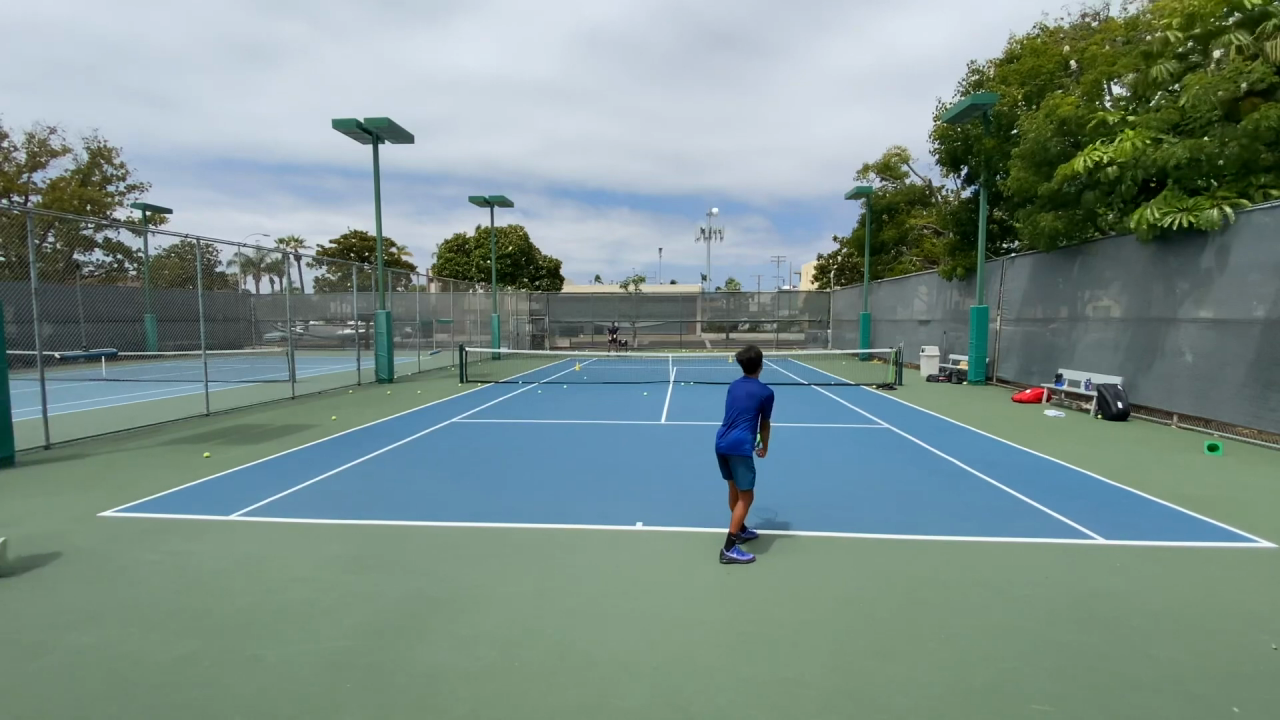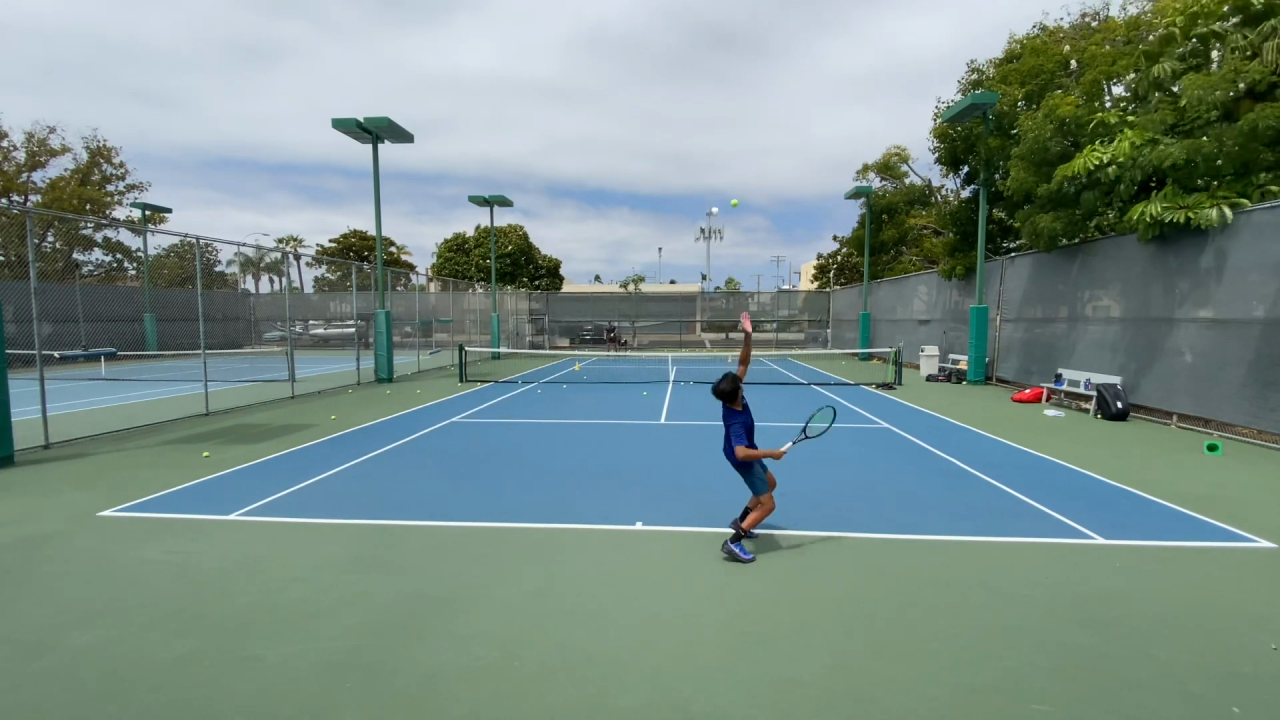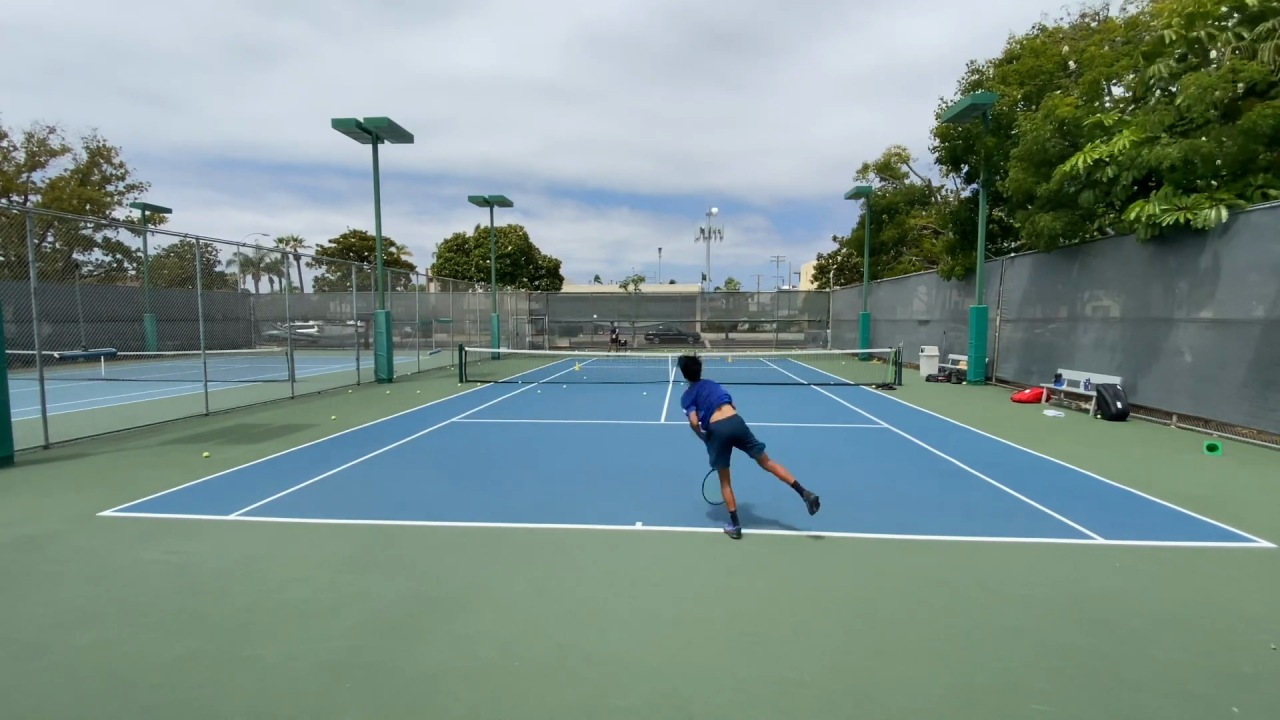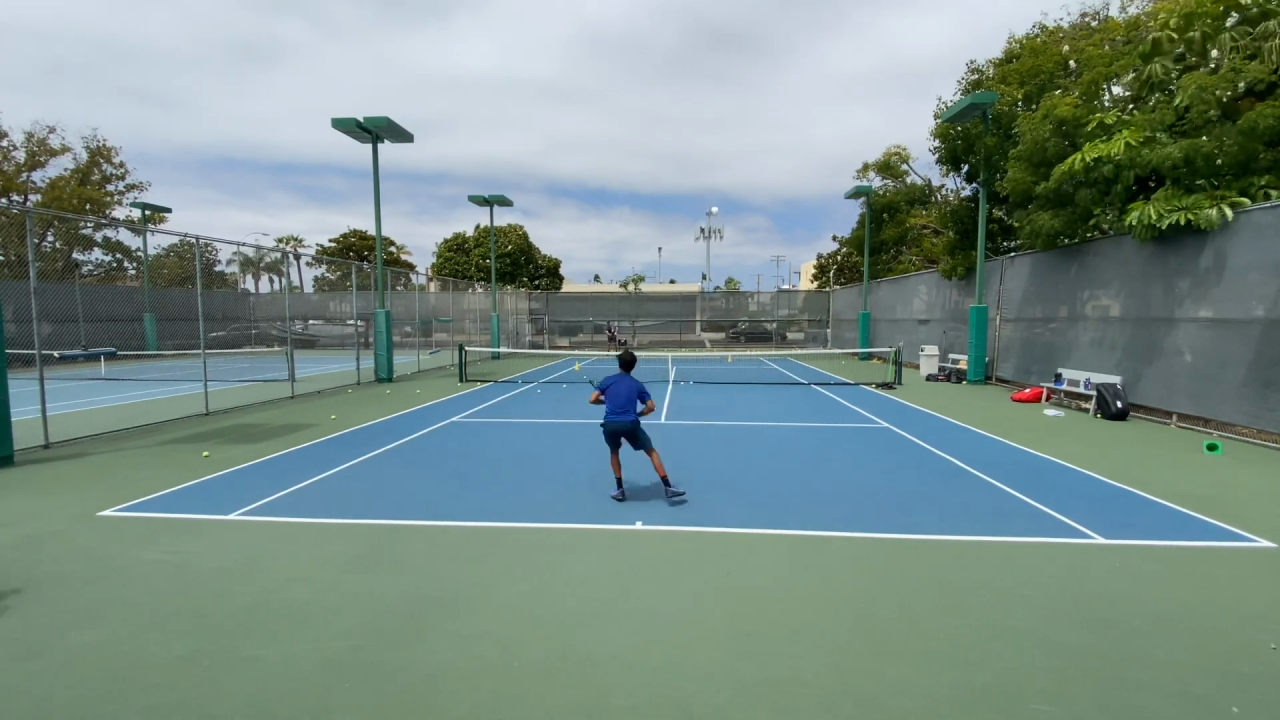
dt=0.7s
person 1, frame 1
left shoulder: (733, 386)
right shoulder: (766, 393)
right elbow: (764, 425)
right wrist: (764, 447)
left hip: (721, 443)
right hip: (740, 447)
left knee: (734, 490)
right knee: (745, 497)
left ankle: (740, 530)
right ankle: (728, 549)
person 1, frame 2
left shoulder: (734, 396)
right shoulder: (735, 420)
left elbow: (743, 363)
right elbow: (741, 454)
left wrist: (747, 335)
right wrist: (771, 453)
left hip: (746, 454)
right hip: (745, 461)
left knee: (770, 483)
right knee: (768, 503)
left ankle: (742, 521)
right ankle: (733, 542)
person 1, frame 3
left shoulder: (687, 396)
right shoulder: (711, 384)
left elbow: (694, 422)
left wrist: (703, 437)
left hip: (715, 432)
right hip: (736, 423)
left knee: (724, 480)
right knee: (767, 463)
left ankle: (734, 524)
right ankle: (804, 494)
person 1, frame 4
left shoulder: (608, 380)
right shoulder: (638, 385)
left elbow: (592, 400)
right elbow: (651, 407)
left hip: (611, 423)
right hip: (630, 425)
left knee: (614, 452)
right knee: (652, 452)
left ankle: (620, 489)
right ankle: (668, 487)
